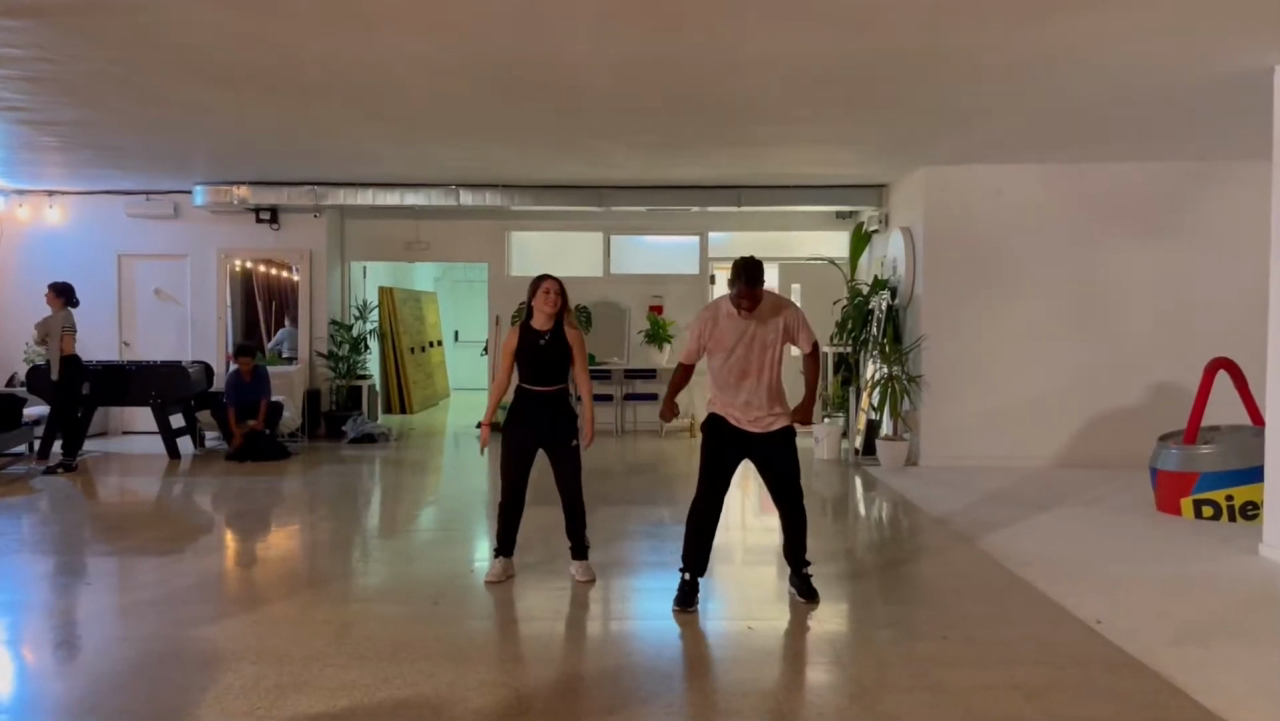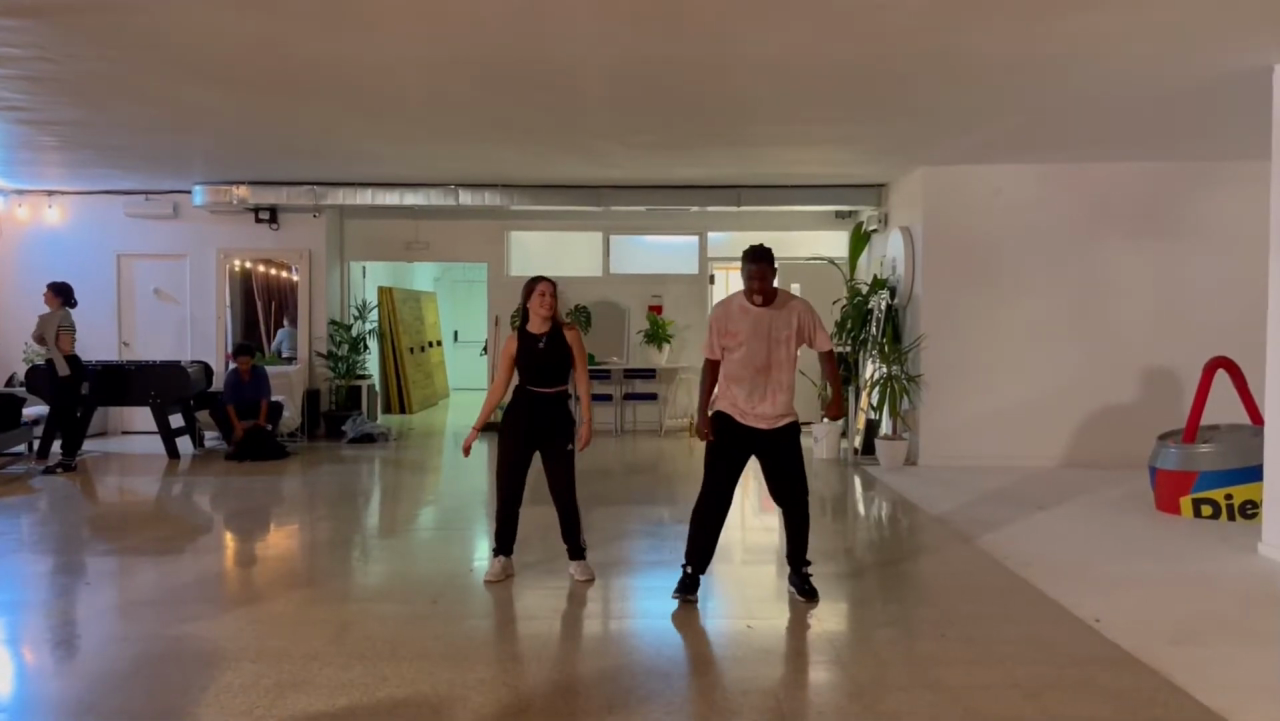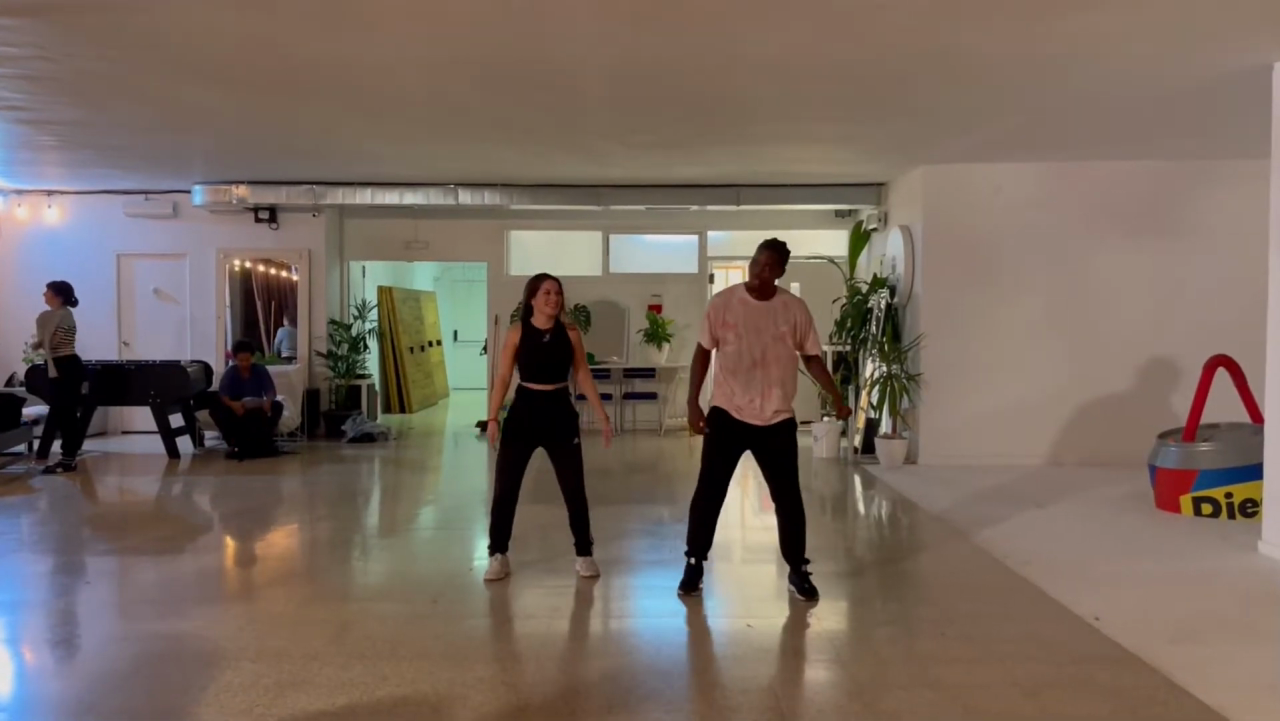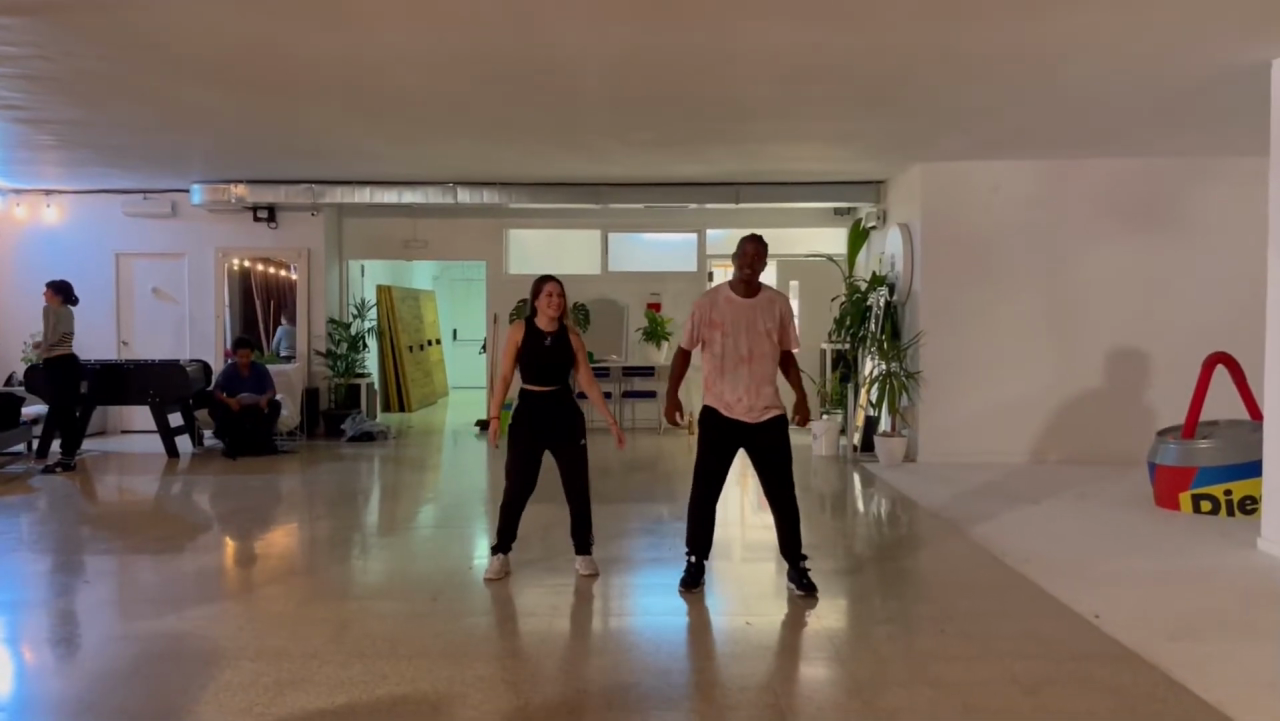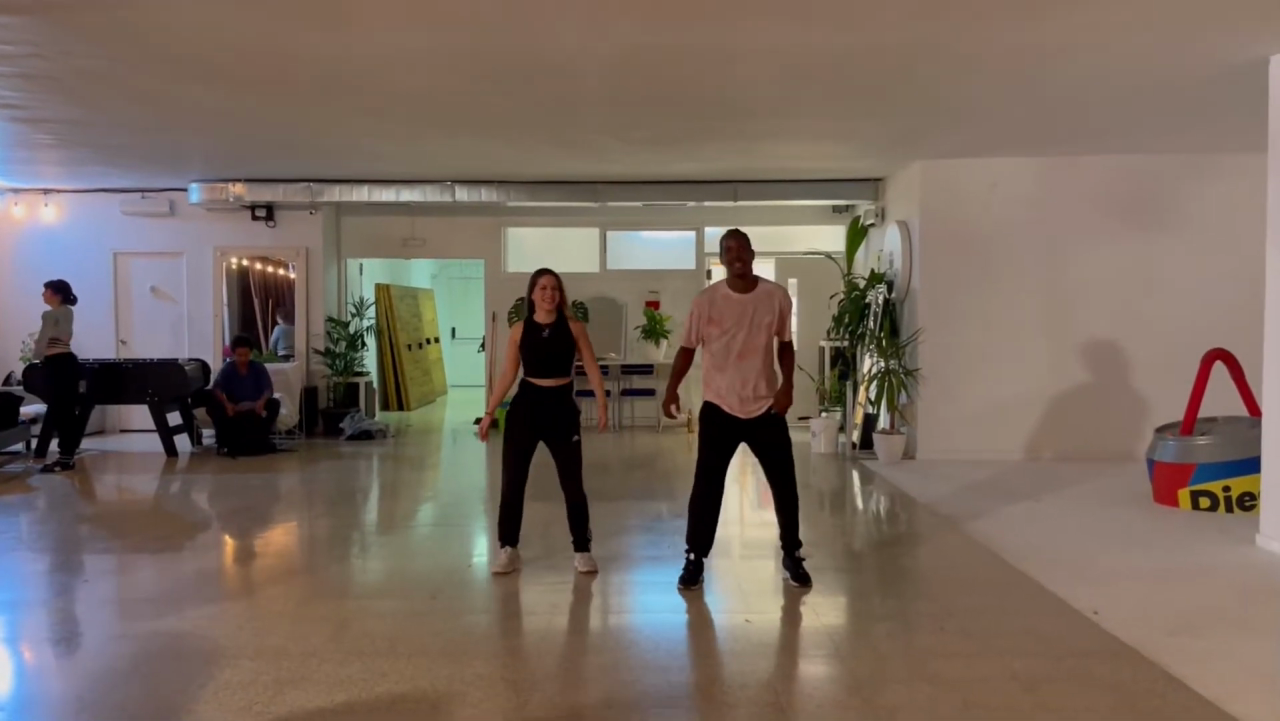
dt=0.2s
person 1, frame 1
left shoulder: (785, 311)
right shoulder: (709, 316)
left elbow: (811, 351)
right elbow: (687, 363)
left wrist: (808, 400)
right wrist: (669, 398)
left hip: (774, 424)
right hip: (724, 422)
left knee: (791, 501)
right knee: (707, 501)
left ankle: (799, 572)
right ankle: (689, 579)
person 1, frame 2
left shoulder: (798, 310)
right shoulder: (723, 311)
left elbow: (825, 351)
right elbow: (712, 363)
left wrist: (836, 395)
right wrist: (702, 413)
left hip: (780, 423)
right hip: (730, 419)
left knee: (794, 500)
right knee: (713, 497)
left ankle: (798, 571)
right ankle: (691, 574)
person 1, frame 3
left shoulder: (795, 309)
right shoulder: (722, 302)
left elbow: (812, 358)
right elbow: (703, 352)
left wrist: (835, 396)
right wrist: (693, 403)
left hip: (777, 419)
right hip: (727, 414)
left knee: (788, 497)
right knee: (709, 491)
left ankle: (798, 570)
right ankle: (694, 563)
person 1, frame 4
left shoulder: (779, 304)
right shoulder: (708, 302)
left elbow: (786, 356)
right elbow: (685, 350)
left wrist: (800, 397)
right wrist: (672, 394)
left hip: (768, 415)
right hip: (719, 413)
left knee: (782, 493)
right knee: (704, 490)
left ankle: (796, 568)
right ankle: (695, 562)
person 1, frame 5
left shoulder: (777, 296)
right shoulder: (706, 300)
left elbow: (785, 344)
right elbow: (688, 348)
left wrist: (787, 387)
right wrist: (671, 390)
left hip: (765, 408)
right hip: (719, 408)
left knee: (784, 484)
right knee: (707, 486)
left ankle: (791, 556)
right ankle: (695, 560)
person 2, frame 1
left shoulder: (570, 333)
right shoulder: (516, 335)
left elbow: (583, 379)
right elbow: (501, 381)
left wrist: (588, 418)
right wrist: (486, 423)
left hip: (560, 415)
right hip: (523, 415)
left knee: (571, 489)
right knee: (512, 490)
left ankle: (579, 558)
right ankle: (503, 557)
person 2, frame 2
left shoulder: (569, 334)
right shoulder: (514, 340)
left elbow: (581, 379)
right elbow: (499, 386)
left wrist: (585, 420)
right wrist: (477, 428)
left hip: (557, 416)
right hip: (520, 415)
left knee: (564, 492)
right knee: (508, 490)
left ankle: (577, 557)
right ankle: (502, 557)
person 2, frame 3
left shoulder: (570, 334)
right shoulder: (517, 332)
left elbow: (584, 378)
right elbow: (503, 379)
left wrist: (603, 417)
right wrist: (492, 418)
left hip: (560, 414)
right hip: (523, 412)
left knee: (574, 488)
right knee: (505, 487)
left ankle: (583, 554)
right ankle: (498, 555)
person 2, frame 4
left shoulder: (571, 337)
right shoulder: (519, 331)
left elbow: (587, 381)
right elbow: (505, 375)
left wrist: (611, 420)
right wrist: (494, 415)
left hip: (565, 414)
right hip: (528, 414)
left knee: (578, 489)
right knee: (517, 489)
left ankle: (583, 553)
right ankle: (499, 555)
person 2, frame 5
left shoulder: (573, 327)
right shoulder: (520, 330)
left elbow: (591, 368)
right elbow: (508, 374)
left wrist: (602, 404)
right wrist: (489, 413)
left hip: (562, 408)
right hip: (526, 407)
left knee: (572, 482)
right knee: (513, 481)
left ankle: (582, 550)
right ankle: (508, 547)
person 3, frame 1
left shoulder: (65, 317)
right shoulder: (55, 317)
left elbow: (67, 347)
left wrist: (48, 341)
right wrist: (42, 339)
left hip: (68, 369)
right hip: (60, 369)
left knee: (66, 414)
right knee: (62, 413)
left ankle: (69, 461)
right ankle: (68, 458)
person 3, frame 2
left shoulder: (62, 316)
right shoulder: (54, 316)
left elbow: (64, 346)
left wrist: (44, 339)
right wrist: (40, 338)
left hip: (67, 368)
right hip: (60, 368)
left knee: (65, 413)
right knee: (62, 413)
left ankle: (68, 460)
right ankle: (68, 458)
person 3, frame 3
left shoulder: (62, 315)
right shoulder: (55, 315)
left elbow: (53, 342)
left wrist: (41, 343)
right wrist: (40, 343)
left hip: (66, 368)
right hip: (60, 368)
left knee: (65, 413)
right knee: (62, 413)
left ankle: (68, 460)
right ankle: (68, 458)
person 3, frame 4
left shoulder: (63, 312)
right shoulder: (56, 313)
left elbow: (53, 333)
left wrist: (42, 344)
right wrist: (41, 344)
left hip: (64, 366)
right hip: (58, 366)
left knee: (64, 412)
right knee: (61, 412)
left ankle: (67, 460)
right ankle: (67, 457)
person 3, frame 5
left shoulder: (64, 311)
right shoulder: (56, 314)
left elbow: (62, 335)
right wrist: (41, 341)
left hip: (62, 364)
right hip: (56, 365)
left knee: (63, 411)
right knee: (60, 411)
left ankle: (66, 459)
right ankle: (66, 456)
